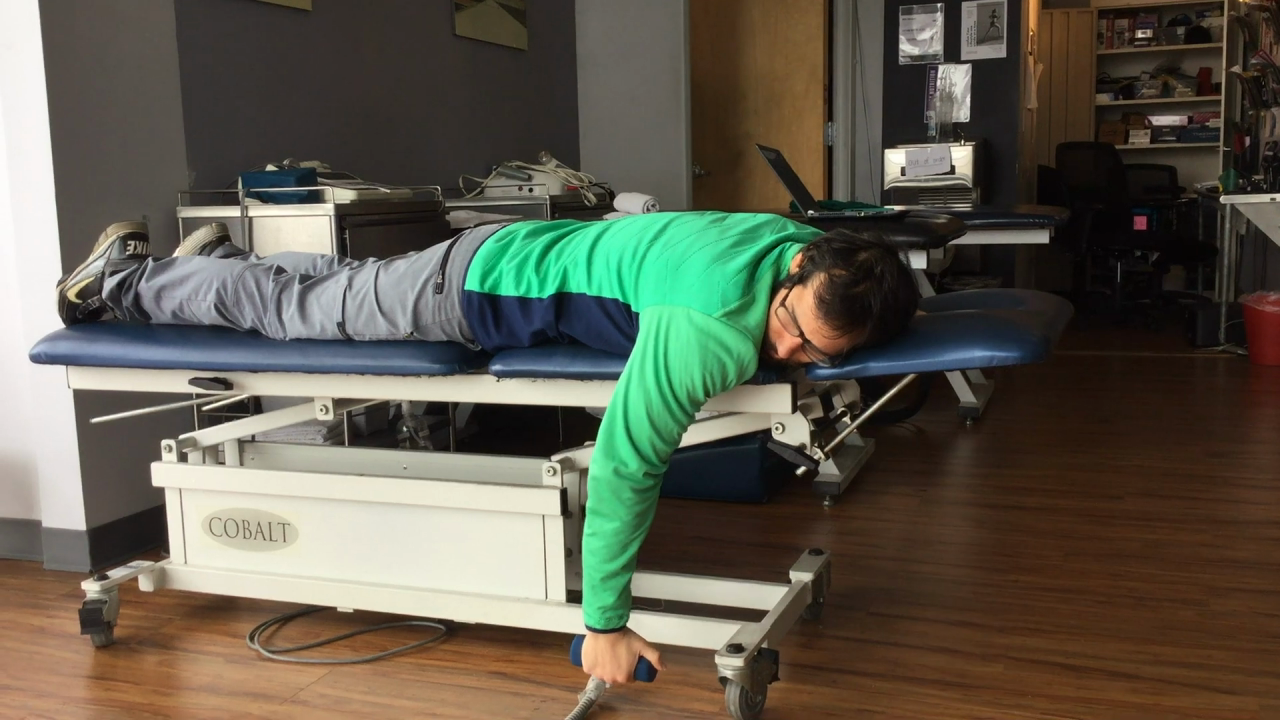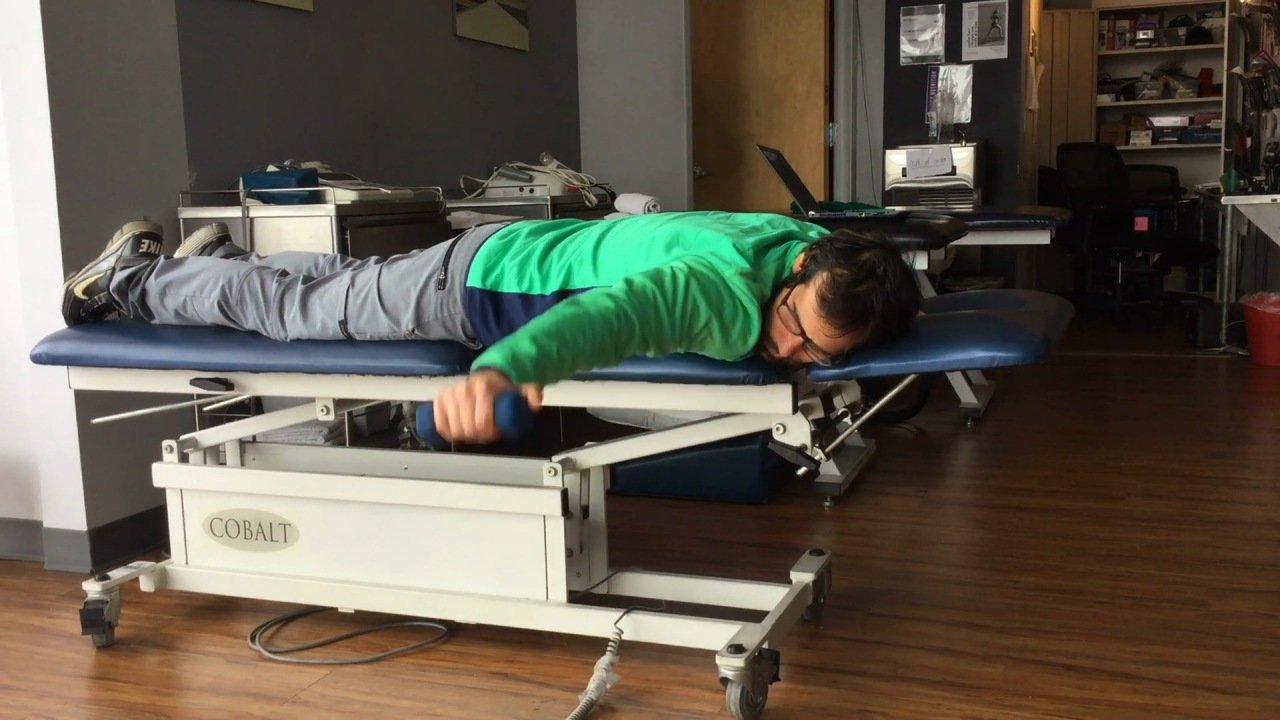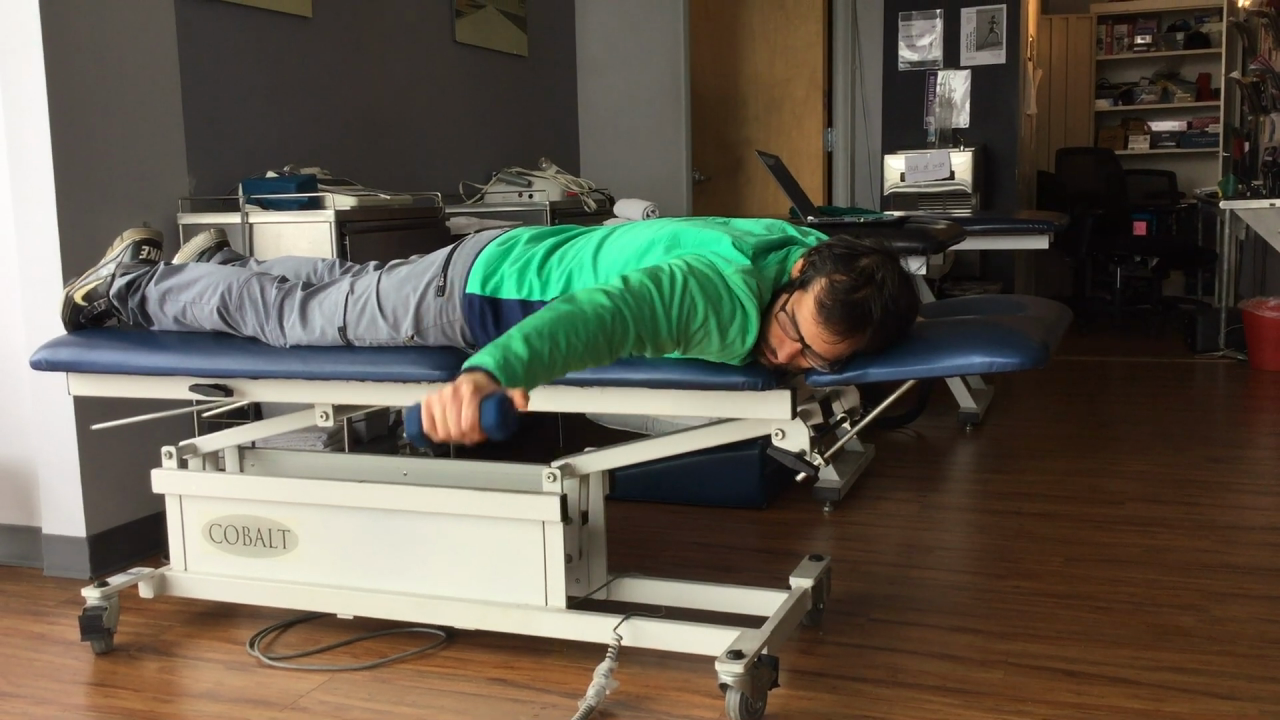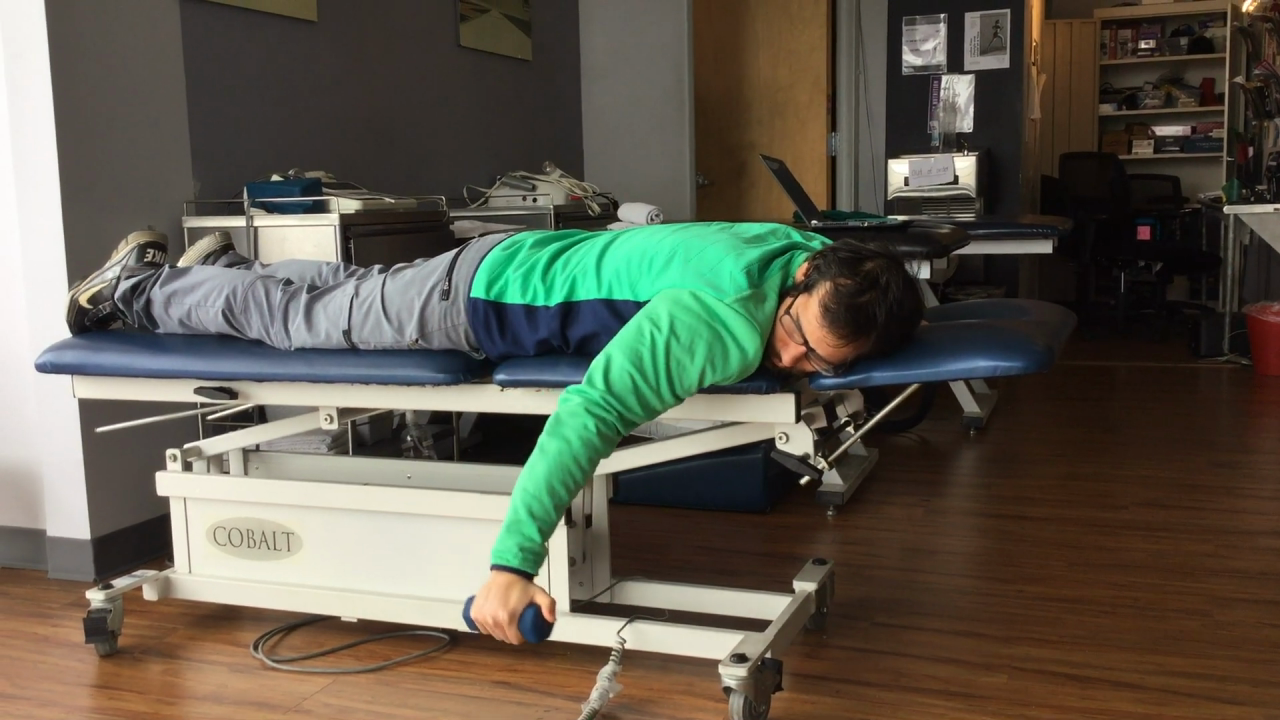
dt=0.7s
person 1, frame 1
left shoulder: (809, 236)
right shoulder: (713, 326)
right elbow: (622, 460)
left wrist: (820, 353)
right wrist: (603, 622)
left hip: (532, 247)
right hip: (489, 289)
left knee: (344, 280)
right knee: (287, 307)
left ankle: (222, 253)
right ankle: (125, 278)
person 1, frame 2
left shoulder: (808, 234)
right shoulder: (725, 296)
right elbow: (602, 316)
right wrist: (500, 372)
left hip: (531, 250)
right hip: (494, 291)
left knee: (330, 292)
right knee: (296, 313)
left ankle: (219, 257)
right ankle: (138, 281)
person 1, frame 3
left shoulder: (807, 240)
right shoulder: (725, 298)
right elbow: (597, 315)
left wrist: (826, 357)
right wrist: (484, 372)
left hip: (529, 254)
right hip: (487, 293)
left knee: (330, 296)
right knee: (292, 314)
left ankle: (221, 260)
right ankle: (136, 288)
person 1, frame 4
left shoulder: (813, 248)
right shoulder: (721, 319)
right elbow: (587, 413)
left wrist: (836, 355)
right wrist: (511, 562)
left hip: (530, 259)
right hip: (490, 300)
left knee: (348, 287)
right knee: (293, 317)
left ankle: (223, 262)
right ankle: (137, 287)
